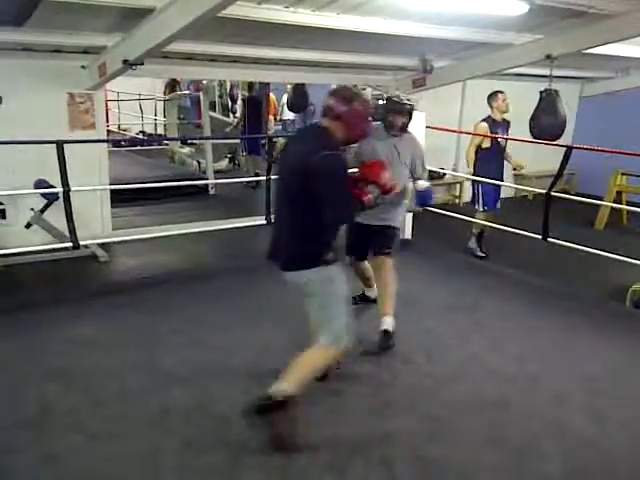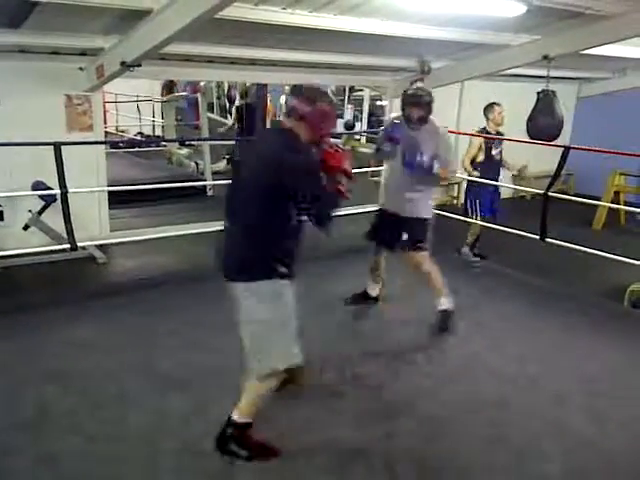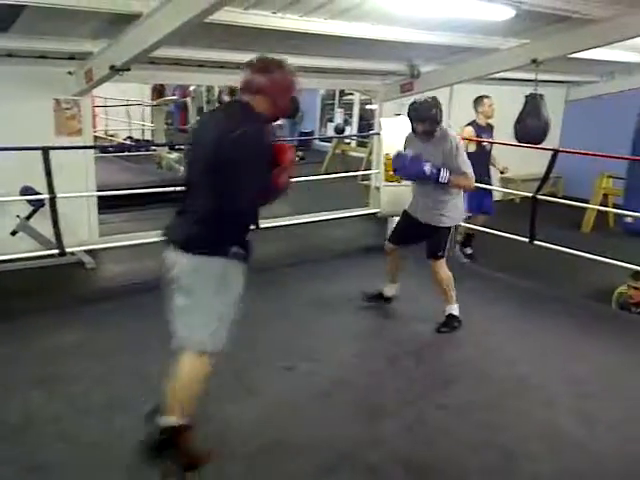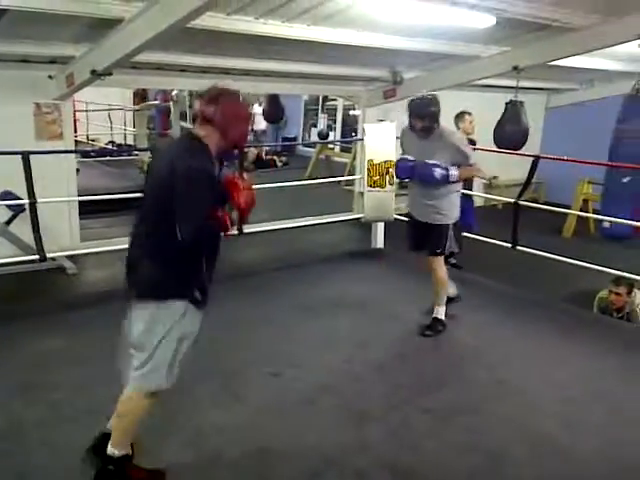
dt=0.2s
person 1, frame 1
left shoulder: (301, 140)
right shoulder: (327, 156)
right elbow: (335, 216)
left wrist: (348, 182)
left hip: (286, 248)
right hip: (312, 255)
left knee: (319, 303)
right knee: (335, 339)
left ankle: (312, 364)
right ankle: (272, 401)
person 1, frame 2
left shoulder: (260, 143)
right shoulder: (298, 157)
right elbow: (321, 213)
left wrist: (318, 176)
right wrist: (336, 178)
left hip: (239, 256)
right hip: (263, 266)
left knee: (271, 328)
right knee: (272, 358)
left ankle: (282, 370)
right ankle: (235, 431)
person 1, frame 3
left shoulder: (215, 119)
right shoulder: (252, 134)
right elbow: (248, 198)
left wrist: (266, 167)
right wrist: (280, 174)
left hip: (186, 240)
right hip: (217, 248)
left knee: (193, 335)
right knee: (201, 343)
left ankle: (166, 416)
right ankle: (172, 432)
person 1, frame 4
left shoulder: (178, 152)
right shoulder: (197, 166)
right elbow: (190, 233)
left wrist: (222, 196)
right wrist: (232, 211)
left hip: (149, 277)
right hip: (172, 289)
left knee: (148, 373)
right knee: (149, 381)
left ankle: (108, 441)
person 2, frame 1
left shoulder: (413, 145)
right shoulder: (371, 133)
left elbow: (419, 179)
right elbow: (357, 162)
left hip: (389, 214)
right hip: (362, 208)
left knee: (384, 263)
right knee: (355, 259)
left ankle: (387, 327)
right ankle: (370, 292)
person 2, frame 2
left shoulder: (438, 134)
right shoulder: (396, 125)
left elbow: (446, 173)
right elbow: (380, 156)
left wrist: (427, 163)
right wrist: (387, 141)
left hip: (417, 206)
right hip: (391, 202)
left knee: (418, 258)
right knee: (378, 249)
left ankle: (445, 305)
right ankle: (372, 291)
person 2, frame 3
left shoulder: (452, 143)
right shoulder: (412, 139)
left elbow: (468, 182)
left wrist: (436, 174)
right wrist: (402, 166)
left hip: (443, 213)
right hip: (418, 207)
left knee: (436, 263)
right knee: (391, 247)
left ankle: (453, 312)
right ankle: (388, 291)
person 2, frame 4
left shoulder: (451, 139)
right shoulder: (406, 134)
left elbow: (476, 169)
left wrist: (446, 174)
right wrist: (404, 167)
left hip: (441, 209)
right hip: (416, 205)
left knee: (435, 260)
right knee: (423, 252)
left ankle: (439, 315)
right ankle: (450, 291)
person 3, frame 1
left shoulder: (506, 124)
right shoulder: (484, 125)
right elbow: (471, 148)
left wrist: (513, 163)
right wrist: (471, 168)
left hip: (497, 174)
right hip: (483, 175)
left knee: (491, 210)
right knee: (485, 209)
left ankle: (479, 241)
right ankle: (474, 240)
person 3, frame 2
left shoulder: (500, 135)
right shoulder: (479, 137)
right elbow: (466, 160)
left wrist: (513, 168)
right wrist: (471, 172)
left hip: (493, 184)
right hip: (479, 185)
left knee: (490, 218)
right knee: (480, 218)
left ankle: (473, 245)
right ankle: (466, 248)
person 3, frame 3
left shoulder: (490, 128)
right shoulder: (470, 129)
left wrist: (498, 167)
left hip: (484, 178)
left knee: (484, 213)
right knee: (468, 214)
left ankle: (467, 244)
right ankle: (459, 246)
person 3, frame 4
left shoulder: (472, 143)
left hip: (466, 193)
left knee: (466, 228)
right knee: (453, 228)
left ankle: (451, 256)
right ankle: (446, 255)
